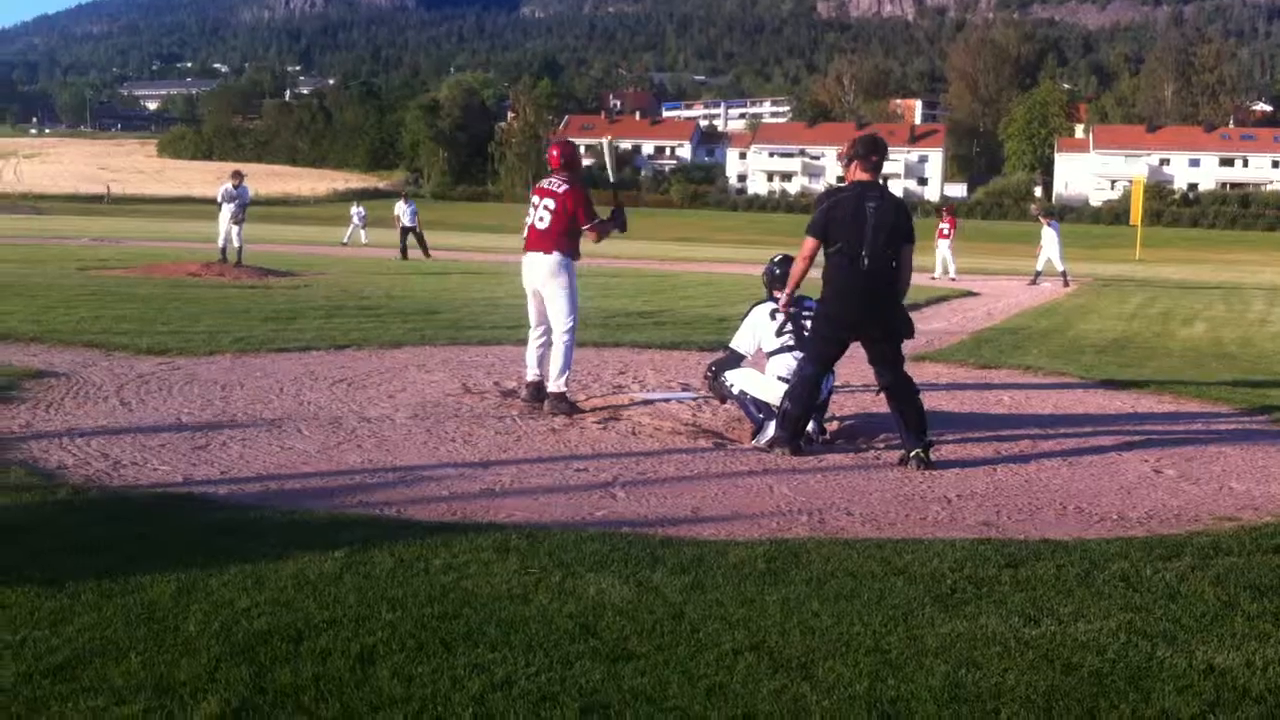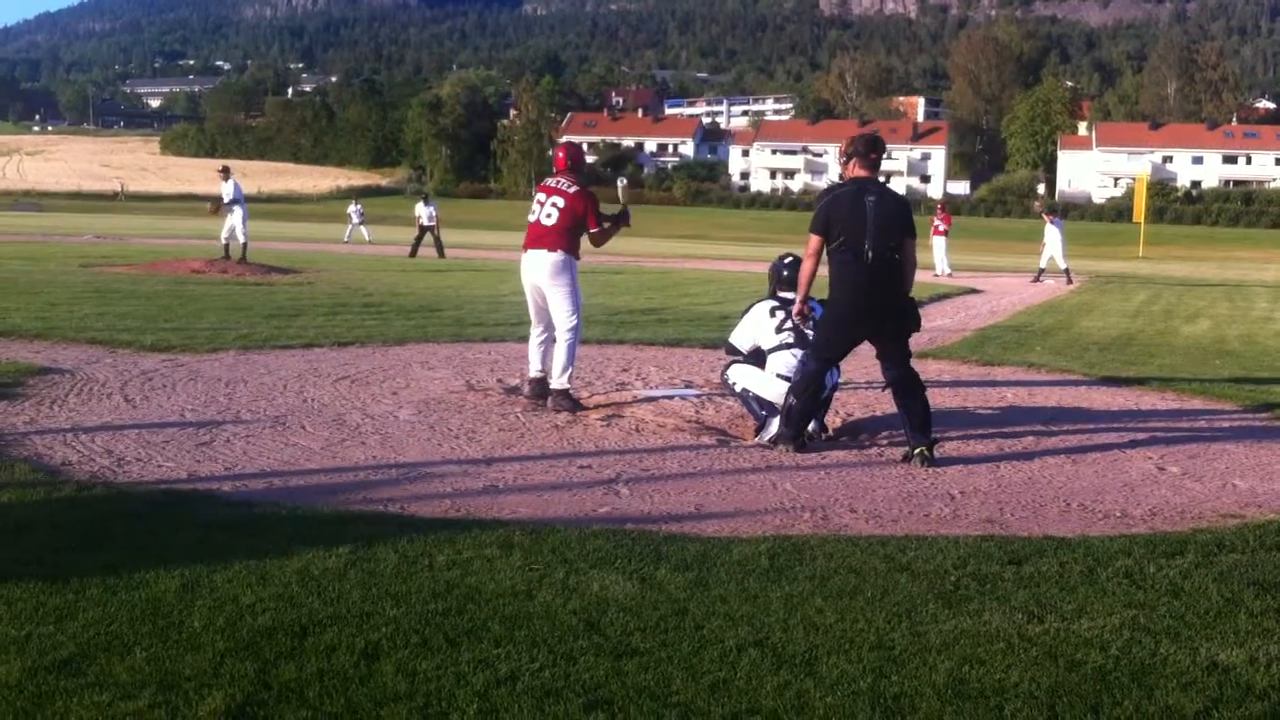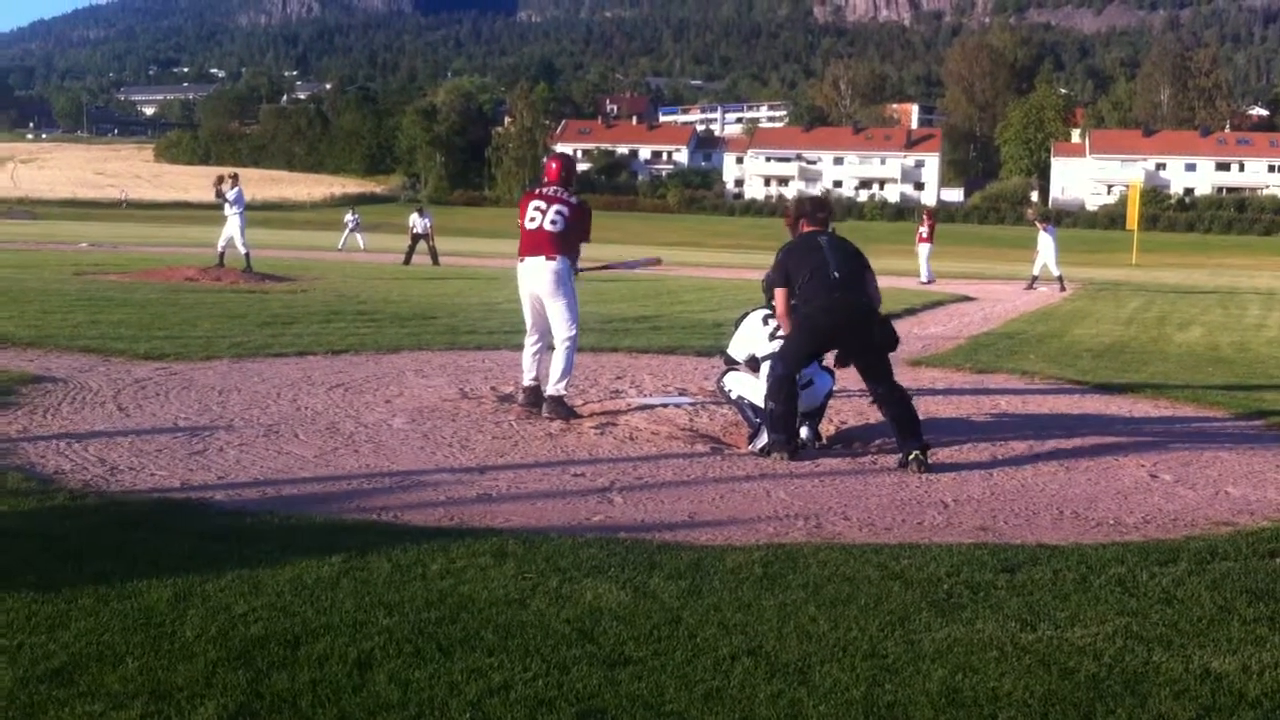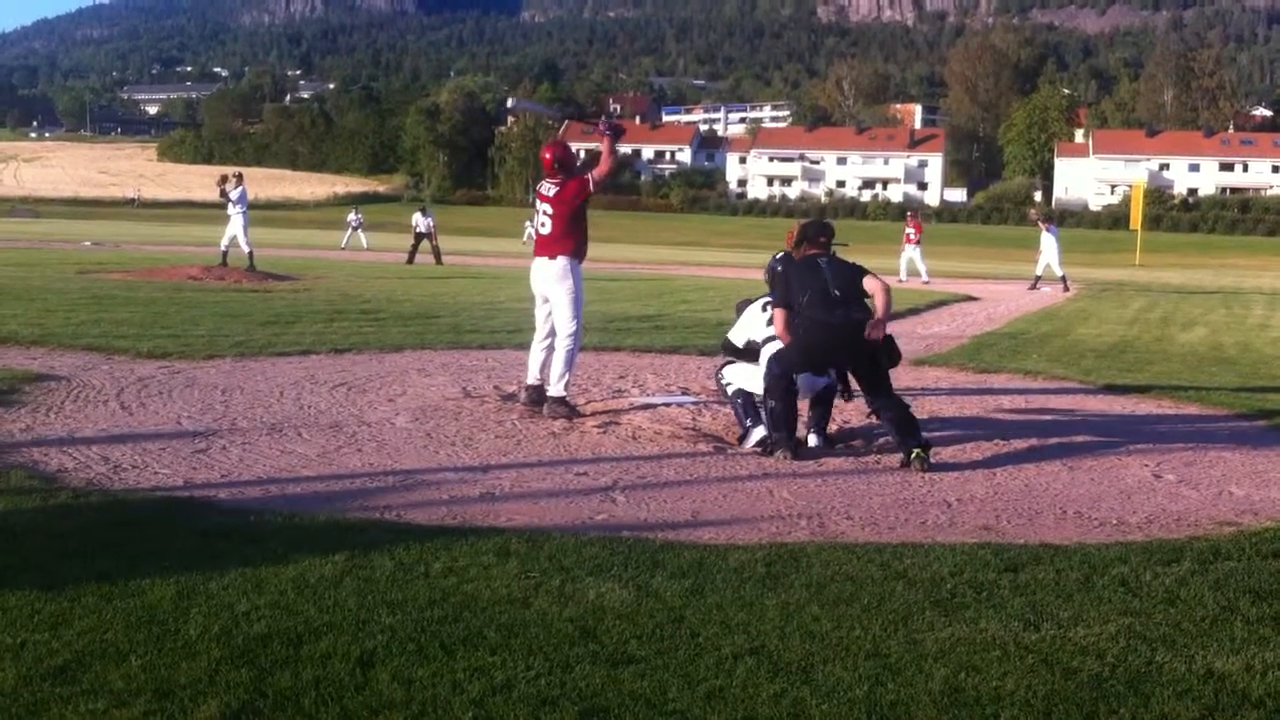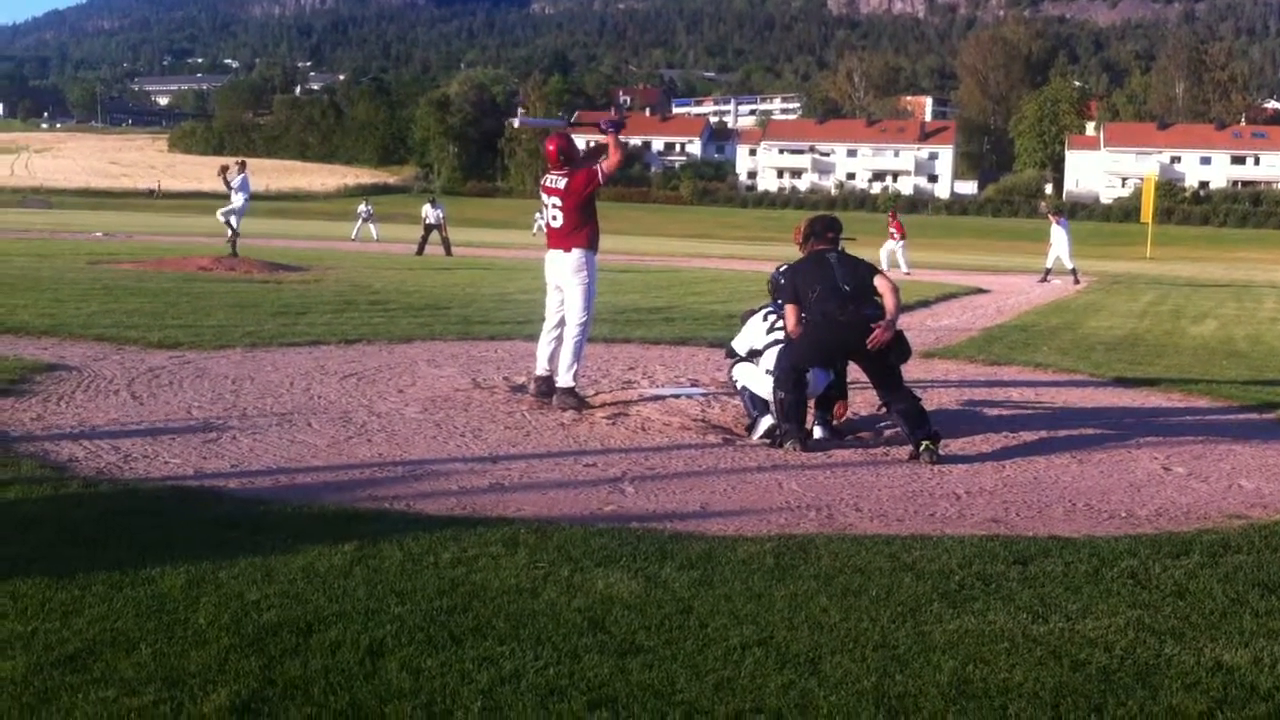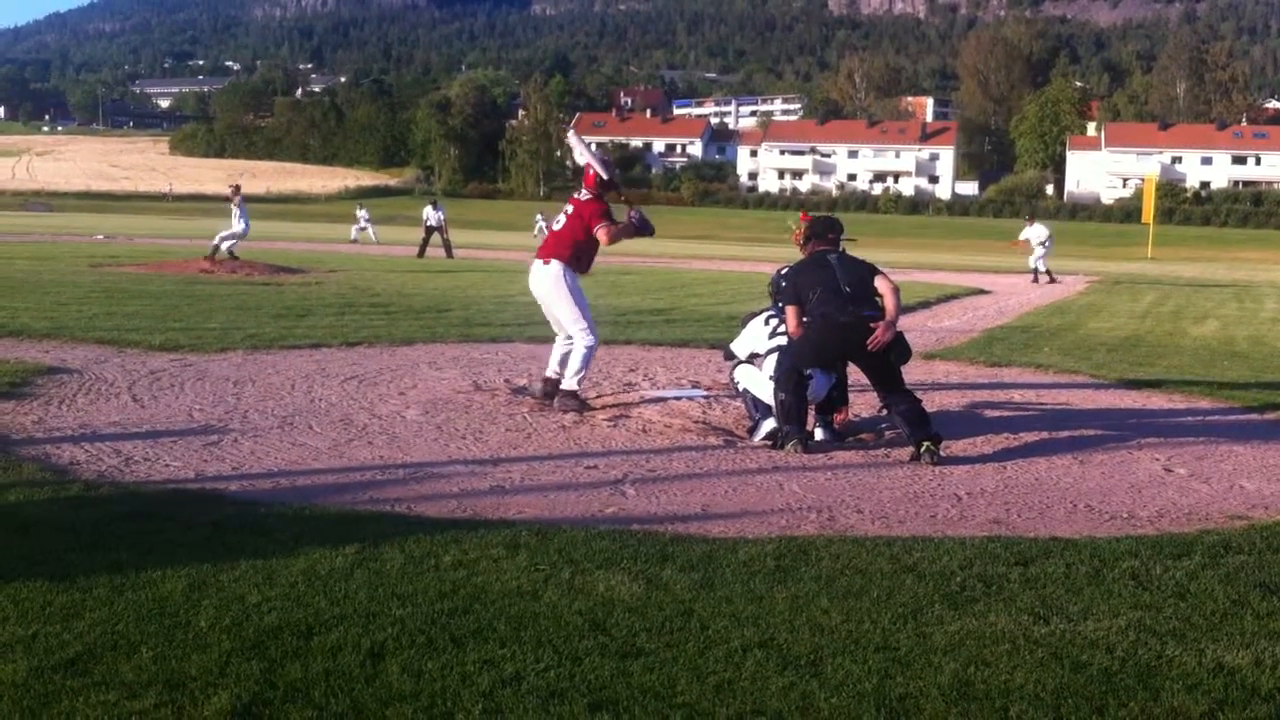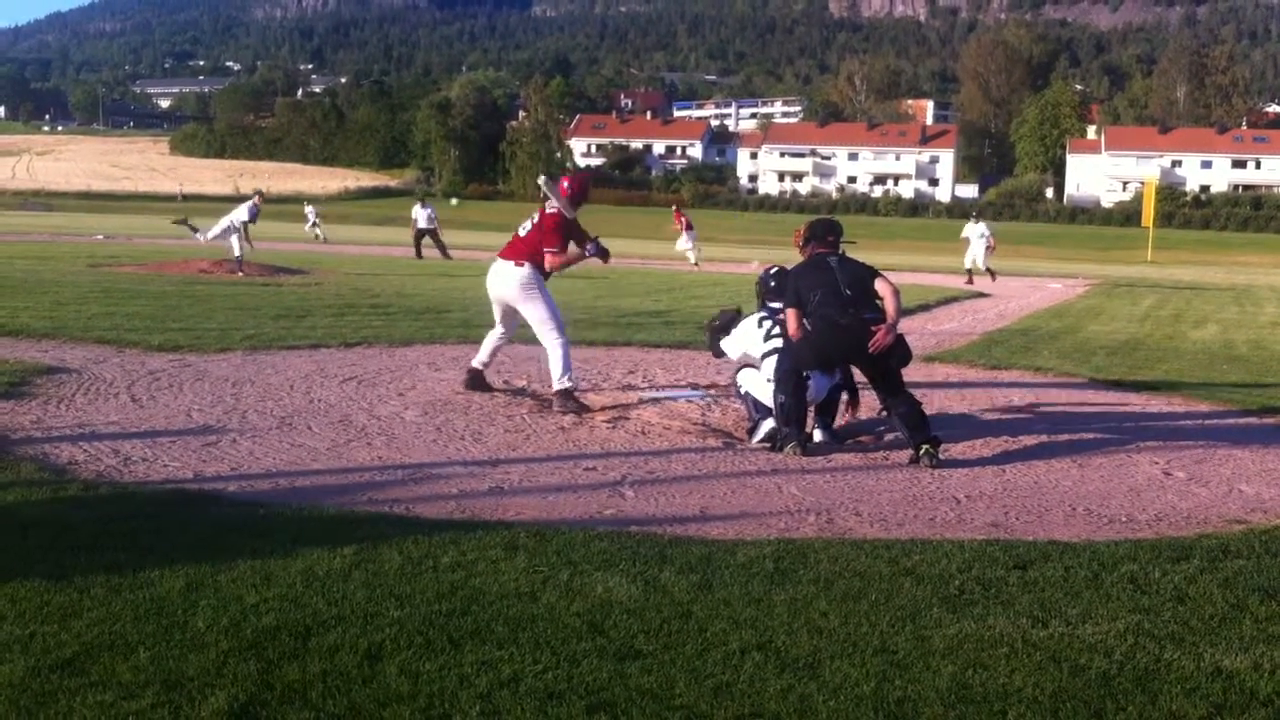
dt=0.7s
person 1, frame 1
left shoulder: (833, 202)
right shoulder: (897, 208)
left elbow: (807, 256)
right elbow: (905, 267)
left wrist: (787, 293)
right wrist: (891, 303)
left hip: (837, 304)
right hip: (880, 306)
left knee: (811, 369)
right knee: (893, 375)
left ankle: (784, 437)
right ankle: (917, 448)
person 1, frame 2
left shoulder: (833, 198)
right shoulder: (897, 203)
left elbow: (812, 254)
right elbow: (909, 260)
left wrist: (801, 298)
right wrist: (900, 300)
left hip: (846, 301)
right hip: (888, 301)
left knee: (815, 364)
right knee: (900, 371)
left ankle: (788, 434)
right ankle: (921, 445)
person 1, frame 3
left shoulder: (789, 251)
right shoulder: (847, 247)
left elbow: (782, 309)
right elbow: (874, 297)
left wrist: (798, 344)
right wrist: (851, 344)
left hip: (818, 317)
right hip: (861, 316)
left knee: (782, 370)
right knee: (883, 384)
left ankle: (781, 444)
right ankle: (914, 450)
person 1, frame 4
left shoulder: (788, 272)
right shoulder: (849, 268)
left elbow: (782, 329)
right elbow: (879, 287)
left wrist: (802, 355)
right wrist: (881, 320)
left hip: (819, 334)
right hip: (861, 333)
left knee: (778, 369)
right knee: (882, 394)
left ankle: (782, 443)
right ankle: (915, 449)
person 1, frame 5
left shoulder: (797, 269)
right shoulder: (857, 263)
left elbow: (793, 326)
right elbow: (888, 287)
left wrist: (811, 349)
right wrist: (890, 321)
left hip: (828, 328)
right hip: (869, 328)
left knee: (787, 363)
right knee: (893, 387)
left ankle: (791, 434)
right ankle: (925, 441)
person 1, frame 6
left shoulder: (798, 271)
right shoulder: (858, 264)
left elbow: (794, 327)
right elbow: (889, 288)
left wrist: (812, 348)
right wrist: (890, 322)
left hip: (827, 331)
right hip: (870, 330)
left knee: (788, 367)
right knee: (893, 389)
left ankle: (792, 436)
right ankle: (926, 443)
person 1, frame 7
left shoulder: (798, 273)
right shoulder: (858, 267)
left elbow: (794, 330)
right elbow: (889, 290)
left wrist: (812, 352)
right wrist: (891, 325)
left hip: (828, 333)
right hip: (870, 333)
left knee: (788, 367)
right knee: (894, 391)
left ankle: (791, 438)
right ankle: (925, 445)
person 2, frame 1
left shoulder: (540, 187)
right shoulder: (574, 192)
right elbow: (594, 235)
left wrist: (604, 219)
right wrist: (613, 221)
left hip: (530, 262)
right hip: (554, 264)
left knee: (539, 328)
right knee: (563, 331)
left ankle: (533, 386)
right ankle: (555, 396)
person 2, frame 2
left shoulder: (543, 186)
right shoulder: (583, 195)
right elbow: (597, 240)
left wrist: (607, 216)
right wrist: (618, 222)
left hip: (529, 259)
right hip: (556, 262)
left knee: (541, 326)
right knee: (567, 328)
left ankle: (535, 382)
right ankle: (559, 392)
person 2, frame 3
left shoulder: (530, 197)
right shoulder: (578, 207)
right elbow: (574, 249)
right wrist: (573, 266)
left hip: (525, 267)
right hip: (553, 268)
left knee: (535, 334)
right knee: (566, 336)
left ankle: (529, 390)
right ankle: (553, 398)
person 2, frame 4
left shoulder: (543, 187)
right shoulder: (571, 189)
left elbow: (589, 171)
right elbow: (604, 169)
left wrist: (605, 140)
right wrist: (608, 138)
left hip: (540, 266)
right hip: (561, 268)
left knee: (544, 332)
right knee: (568, 335)
left ankle: (533, 388)
right ankle: (555, 398)
person 2, frame 5
left shoulder: (547, 181)
right shoulder: (579, 180)
left elbow: (578, 162)
right elbow: (616, 161)
left wrist: (603, 141)
right wrist: (612, 132)
left hip: (553, 257)
right hip: (576, 259)
left knee: (553, 322)
right knee: (576, 327)
left ankle: (542, 379)
right ankle: (564, 389)
person 2, frame 6
left shoulder: (580, 200)
right shoulder: (595, 205)
left elbow: (606, 230)
right elbow: (606, 238)
left wrist: (631, 226)
right wrist: (632, 224)
left hip: (540, 271)
right hip: (556, 273)
left knee: (567, 334)
right knee: (586, 337)
left ankle: (549, 383)
right ankle: (567, 393)
person 2, frame 7
left shoulder: (555, 211)
right shoulder: (560, 219)
left elbow: (577, 232)
right elbow: (551, 264)
left wrist: (592, 246)
right wrist: (585, 253)
left hip: (497, 272)
right hip: (522, 276)
left knee: (503, 328)
right knee: (554, 336)
left ankle: (475, 373)
right ankle: (563, 394)
person 3, frame 1
left shoulder: (762, 311)
right shoulder: (813, 307)
left elbow: (734, 356)
left wrist: (713, 371)
left hip: (781, 391)
left knee: (728, 375)
right knee: (825, 372)
left ankle: (768, 423)
right ankle: (812, 423)
person 3, frame 2
left shoulder: (762, 309)
right shoulder: (815, 306)
left elbow: (732, 349)
left wrist: (764, 355)
left hip: (781, 389)
left knee: (732, 371)
right knee: (831, 367)
left ankle: (771, 420)
right ankle: (814, 420)
person 3, frame 3
left shoulder: (756, 317)
left elbow: (730, 358)
right hip: (809, 397)
left knee: (727, 379)
right knee: (825, 375)
left ankle: (766, 429)
right ankle: (807, 428)
person 3, frame 4
left shoulder: (758, 306)
left elbow: (729, 346)
right hip: (809, 379)
left knee: (726, 373)
right knee: (829, 378)
left ankle: (755, 429)
right ankle: (816, 434)
person 3, frame 5
left shoulder: (761, 316)
left elbow: (730, 352)
left wrist: (755, 350)
right wrist: (840, 396)
left hip: (772, 386)
right hip: (810, 385)
left knee: (738, 368)
right knee: (831, 369)
left ankle: (762, 418)
right ankle: (822, 424)
person 3, frame 6
left shoulder: (762, 320)
left elbow: (729, 355)
right wrist: (842, 402)
left hip: (774, 392)
right hip: (813, 393)
left knee: (740, 369)
right knee: (833, 371)
left ankle: (764, 421)
right ankle: (824, 426)
person 3, frame 7
left shoulder: (753, 322)
left elbow: (718, 351)
left wrist: (713, 332)
right wrist: (853, 392)
left hip: (774, 394)
right hip: (812, 392)
left knee: (744, 374)
right knee: (836, 373)
left ankle: (763, 424)
right ankle: (823, 428)
